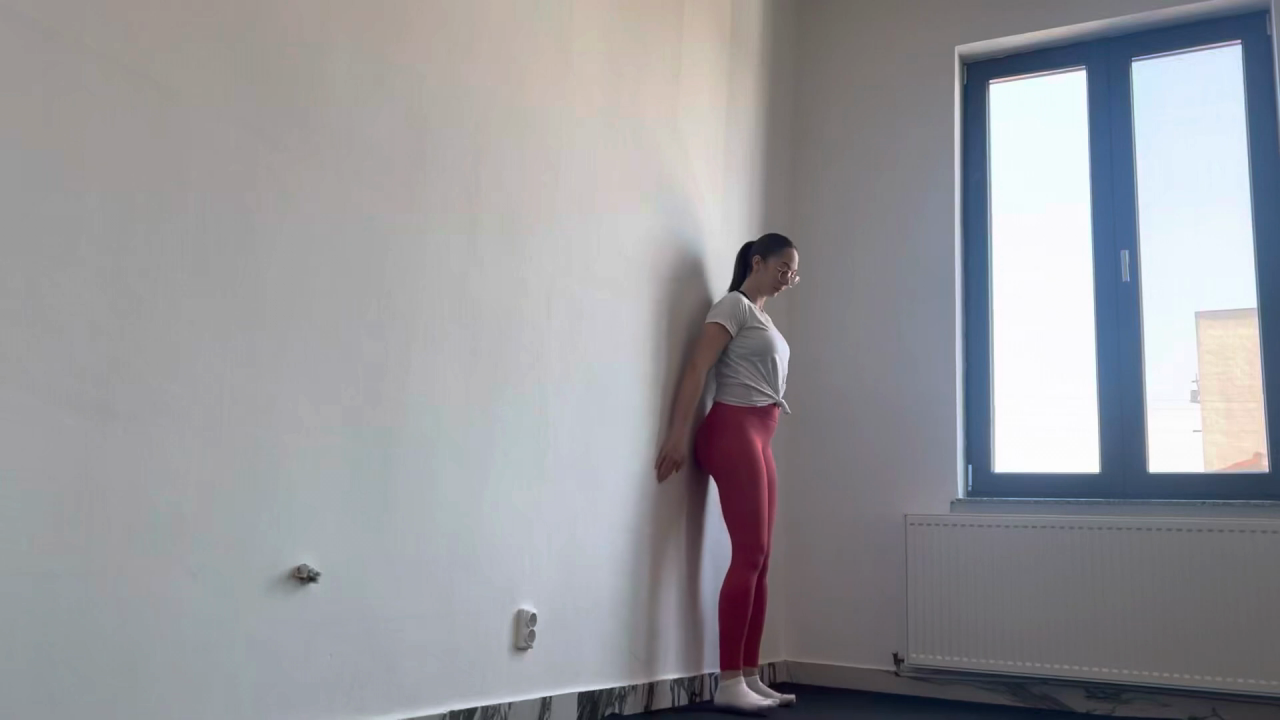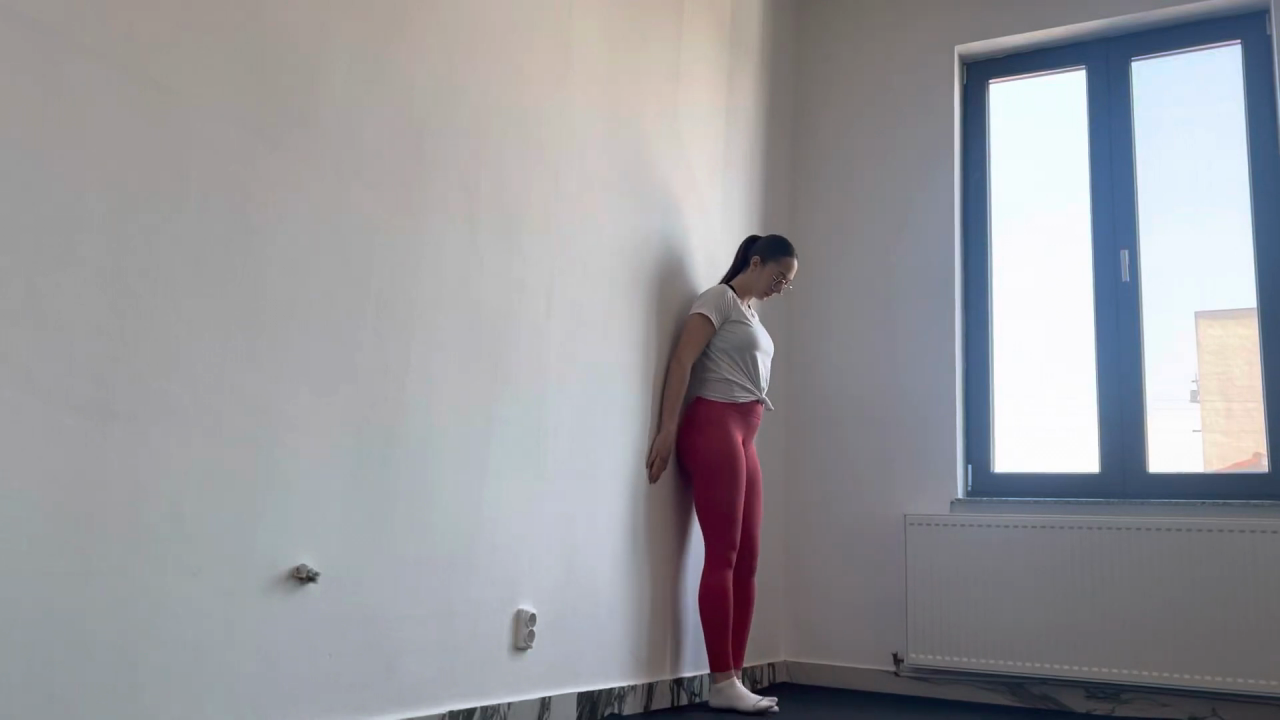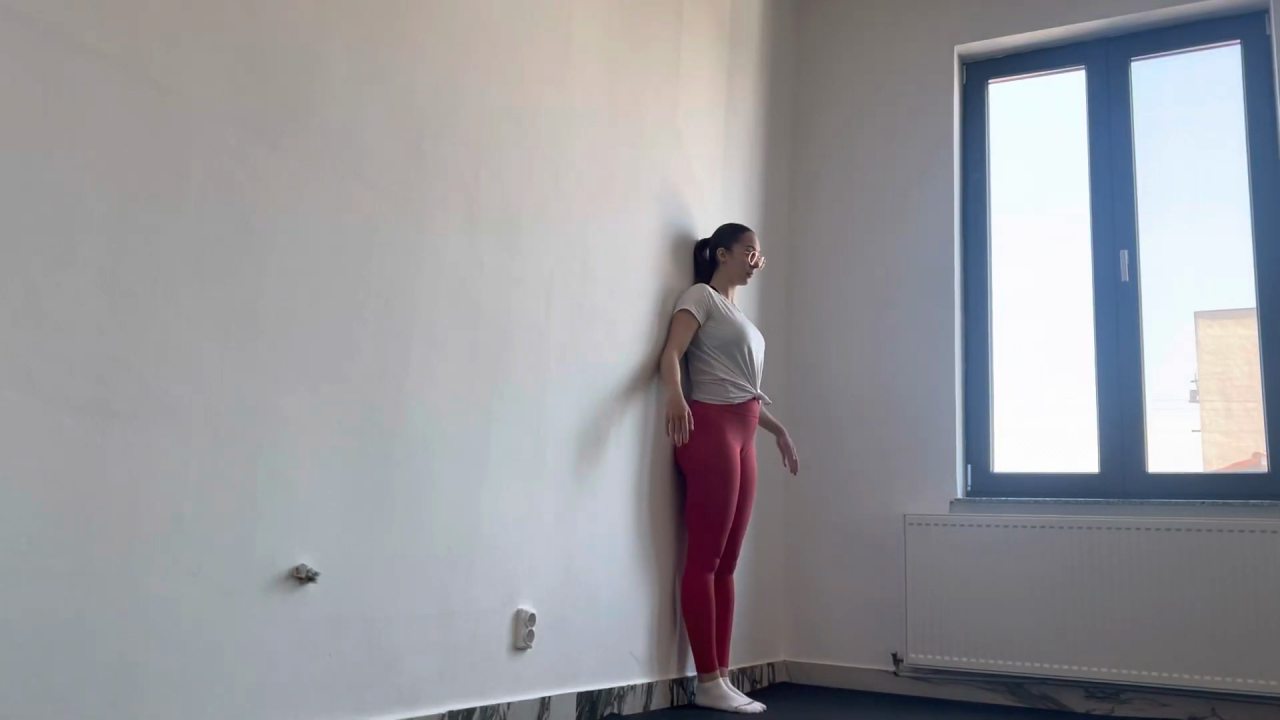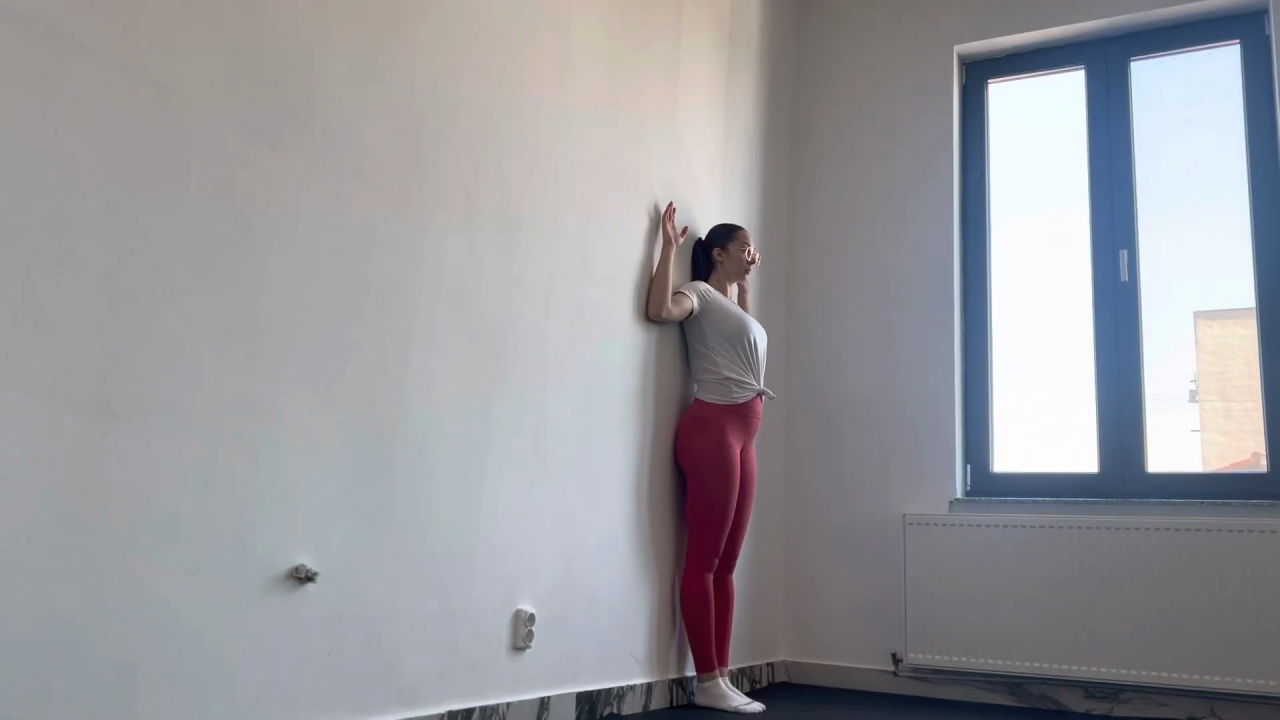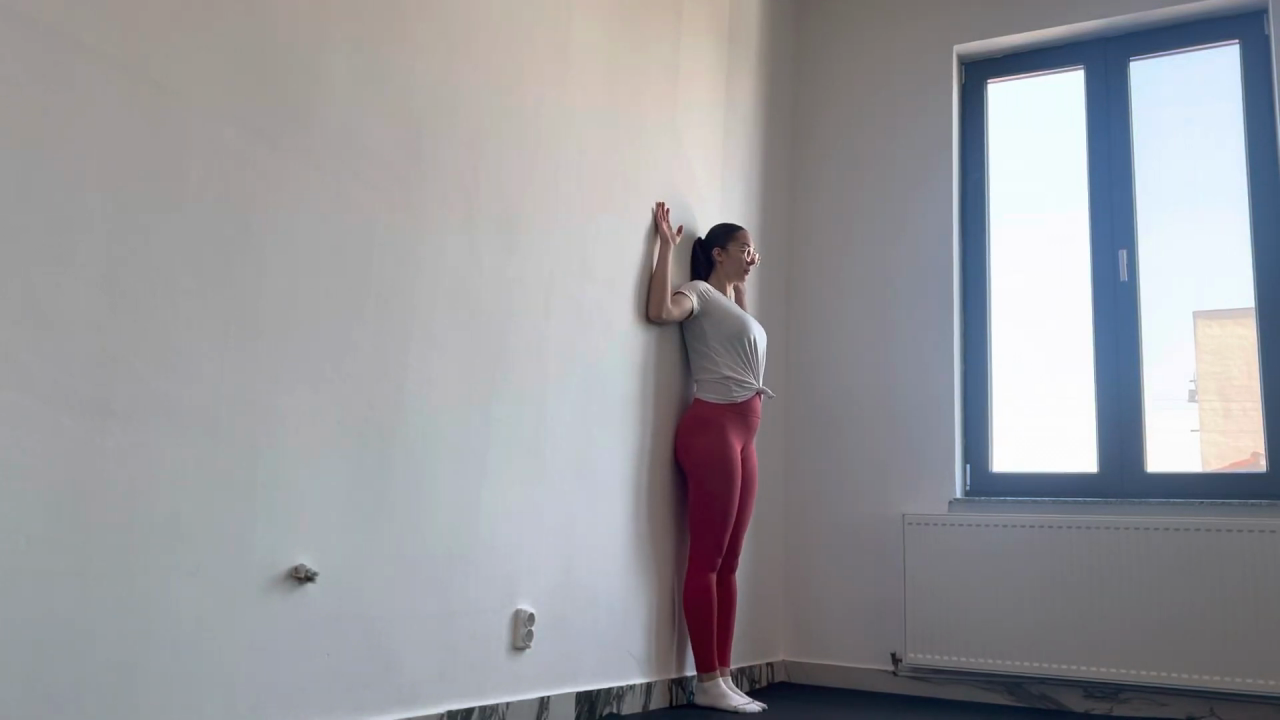
dt=1s
person 1, frame 1
left shoulder: (764, 317)
right shoulder: (733, 306)
right elbow: (697, 368)
right wrist: (678, 434)
left hip: (759, 438)
right hip: (733, 431)
left knee: (759, 559)
right knee: (749, 553)
left ankle: (750, 676)
right ankle: (729, 681)
person 1, frame 2
left shoulder: (750, 312)
right shoulder: (719, 299)
right elbow: (682, 362)
left wrist: (741, 440)
right wrist: (667, 430)
left hip: (742, 434)
right hip: (714, 426)
left knee: (746, 558)
right knee: (723, 554)
left ankle: (732, 680)
right ankle: (721, 681)
person 1, frame 3
left shoulder: (734, 309)
right shoulder: (699, 297)
right elbow: (672, 351)
left wrist: (776, 426)
right wrist: (675, 396)
left hip: (741, 434)
right hip: (709, 428)
left knee: (725, 561)
right knee: (704, 558)
left ankle: (721, 678)
right ankle: (708, 682)
person 1, frame 4
left shoulder: (729, 303)
right shoulder: (699, 294)
right elbow: (659, 309)
left wrist: (744, 288)
right wrist: (669, 247)
left hip: (740, 435)
right hip: (712, 429)
left knee: (725, 563)
right knee: (703, 560)
left ankle: (721, 678)
right ankle: (707, 682)
person 1, frame 5
left shoulder: (728, 301)
right shoulder: (698, 292)
right elbow: (659, 311)
left wrist: (740, 284)
right wrist: (666, 246)
left hip: (741, 434)
right hip: (712, 428)
left knee: (728, 562)
right knee: (706, 560)
left ankle: (722, 677)
right ankle: (707, 682)
